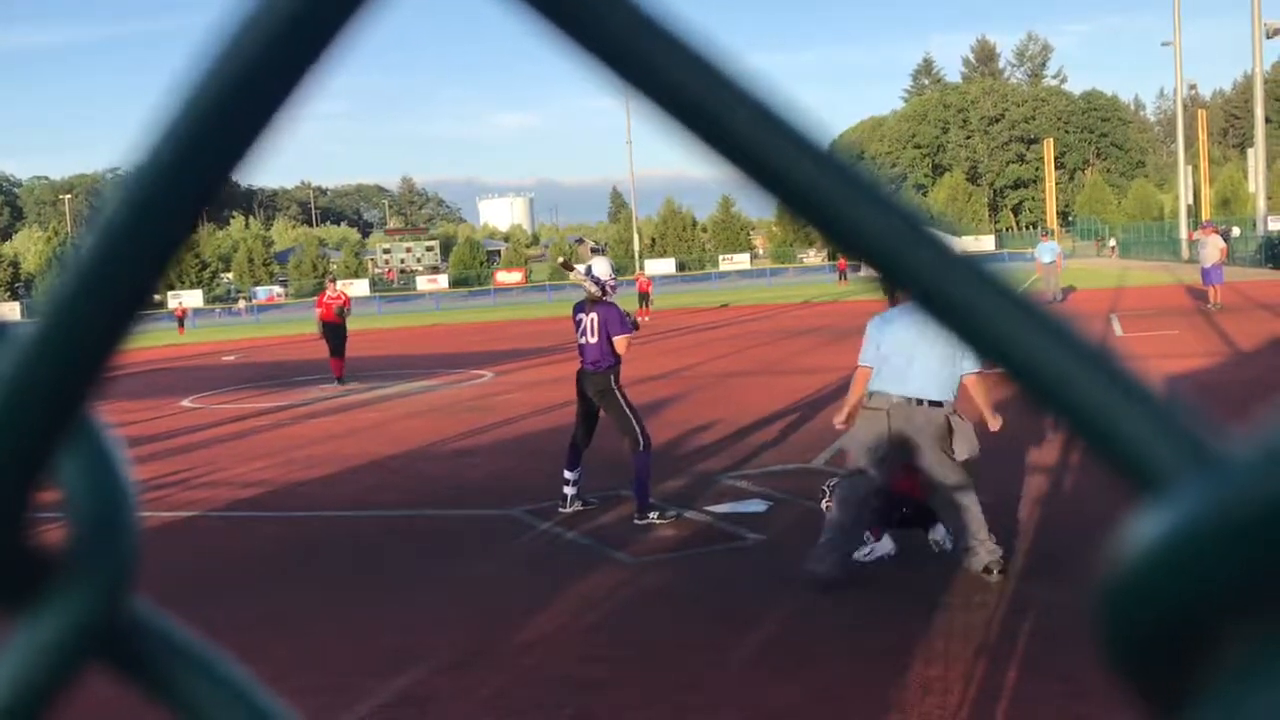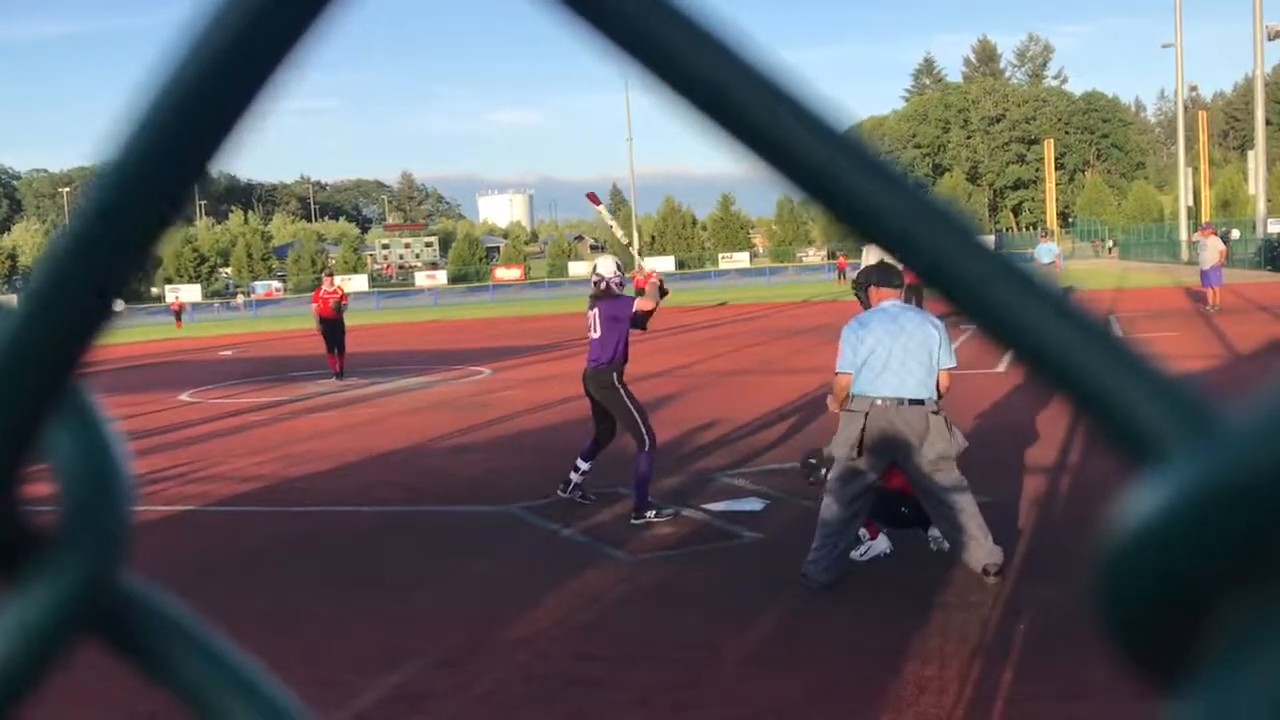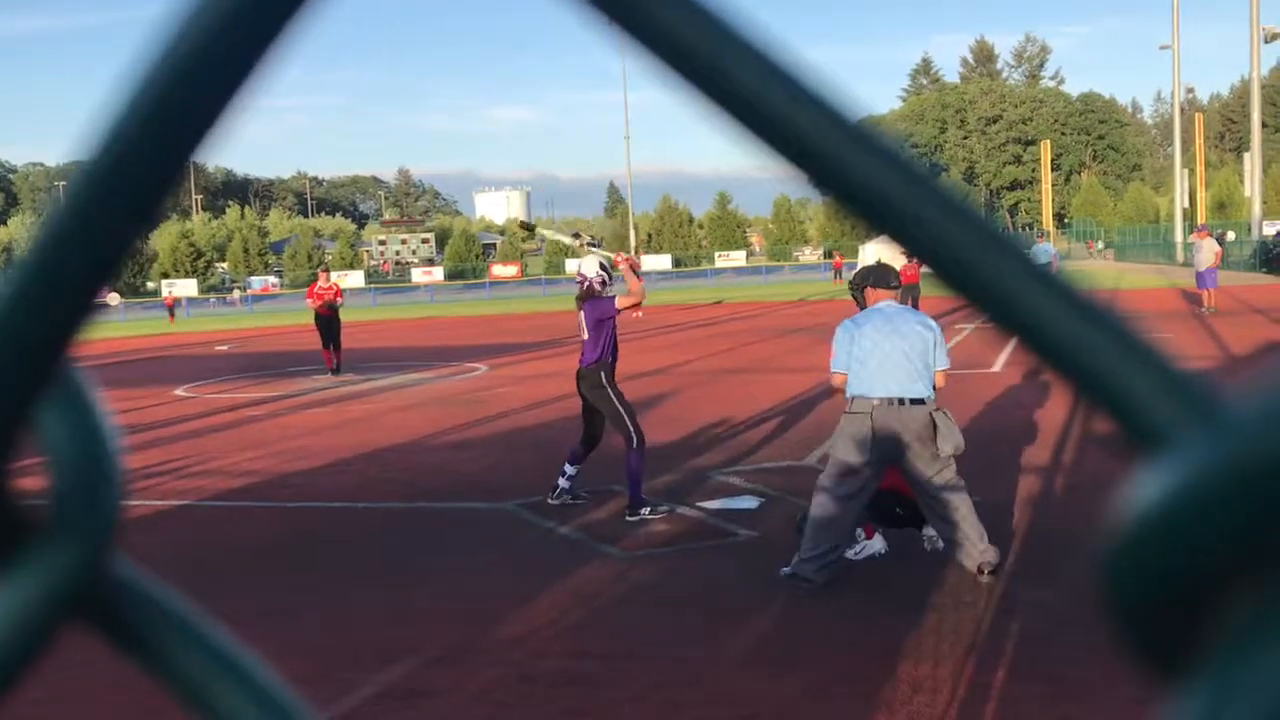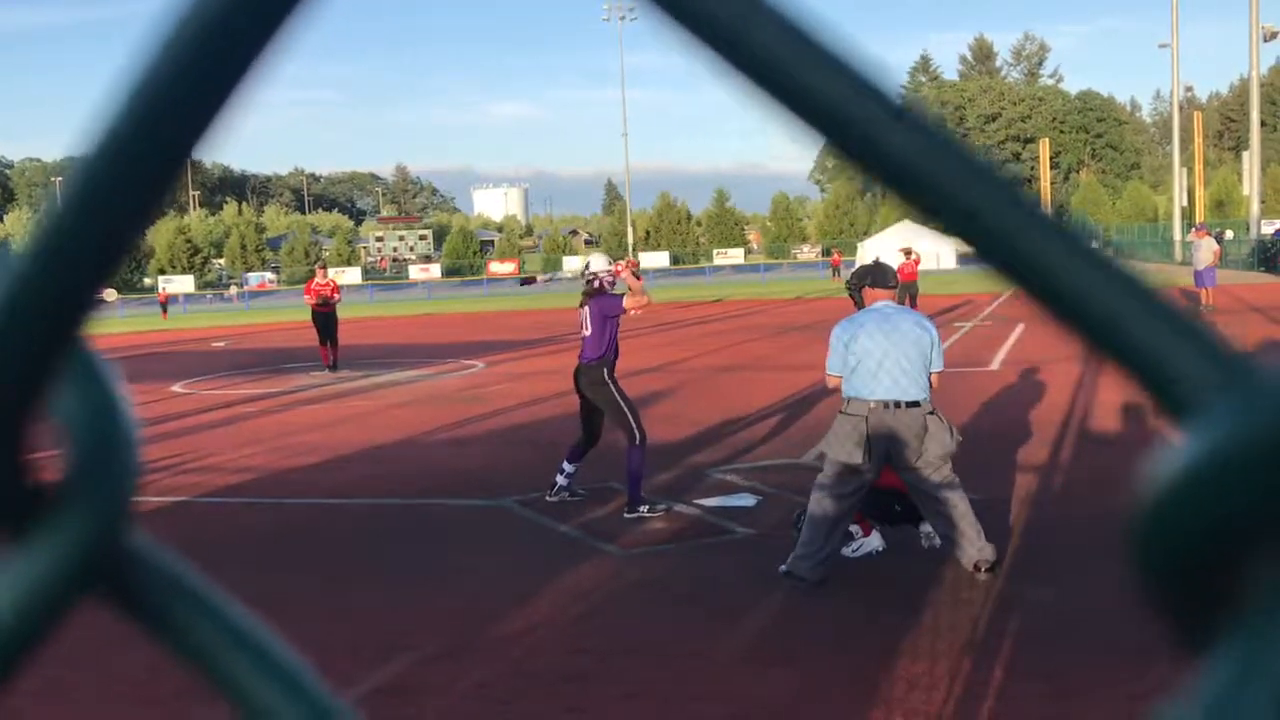
dt=0.4s
person 1, frame 1
left shoulder: (883, 322)
left elbow: (863, 373)
right elbow: (971, 377)
left wrist: (845, 411)
right wrist: (989, 413)
left hip: (883, 415)
right hip: (932, 420)
left knee: (853, 491)
right knee: (957, 488)
left ankle: (826, 565)
right ankle: (986, 558)
person 1, frame 2
left shoulder: (858, 326)
right shoulder: (931, 323)
left elbow: (844, 382)
right elbow: (944, 379)
left wrist: (836, 401)
left hip: (869, 419)
right hip: (919, 419)
left knee: (845, 494)
right knee: (948, 489)
left ankle: (820, 570)
right ankle: (987, 560)
person 1, frame 3
left shoulder: (851, 327)
right shoulder: (927, 324)
left elbow: (838, 380)
right elbow: (940, 380)
left hip: (868, 420)
right hip: (919, 419)
left knee: (835, 493)
right knee: (945, 490)
left ankle: (809, 568)
right ankle: (981, 559)
person 1, frame 4
left shoulder: (847, 327)
right shoulder: (923, 324)
left elbow: (833, 381)
right elbow: (934, 380)
left hip: (863, 422)
right hip: (914, 420)
left knee: (832, 493)
right knee: (942, 489)
left ankle: (806, 567)
right ankle: (979, 556)
person 2, frame 1
left shoulder: (578, 309)
right shoulder: (611, 310)
right elbow: (621, 349)
right wrist: (628, 326)
left hip: (584, 379)
right hip: (606, 381)
left knee: (580, 438)
right knee: (640, 441)
left ankle: (569, 497)
right ankle: (644, 509)
person 2, frame 2
left shoulder: (598, 304)
right shoulder: (613, 303)
left elbow: (638, 321)
right elbow: (650, 304)
left wrist: (653, 296)
left hip: (593, 377)
right hip: (609, 379)
left knee: (603, 434)
right knee: (647, 440)
left ankle: (572, 484)
right ankle: (641, 508)
person 2, frame 3
left shoulder: (587, 304)
right shoulder: (597, 305)
left elbow: (632, 299)
right elbow: (638, 297)
left wrist: (629, 271)
right wrist: (625, 270)
left hip: (588, 377)
right hip: (600, 378)
left knee: (590, 437)
right knee: (635, 438)
left ankle: (561, 490)
right ankle: (636, 505)
person 2, frame 4
left shoulder: (588, 302)
right shoulder: (603, 301)
left elbow: (631, 300)
right elbow: (643, 300)
left wrist: (628, 277)
right wrist: (627, 275)
left hip: (585, 374)
right hip: (600, 376)
left knee: (590, 435)
right knee: (637, 435)
left ankle: (559, 486)
right ankle: (635, 502)
